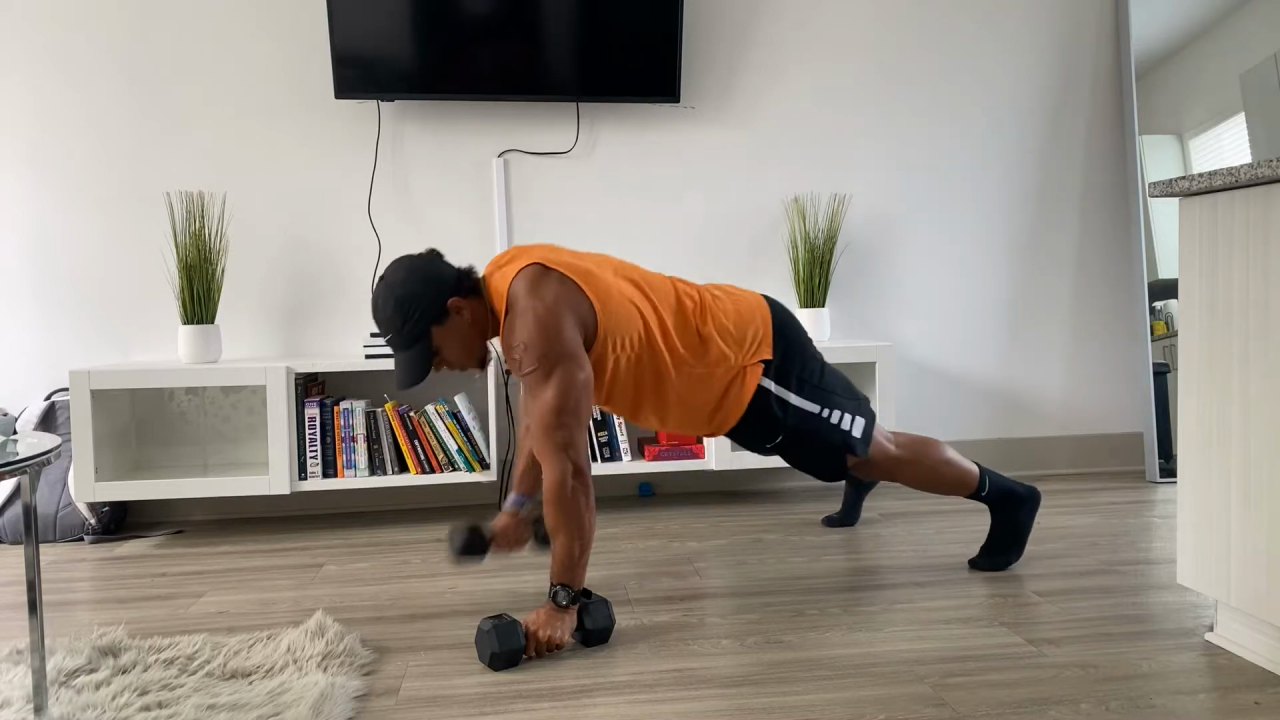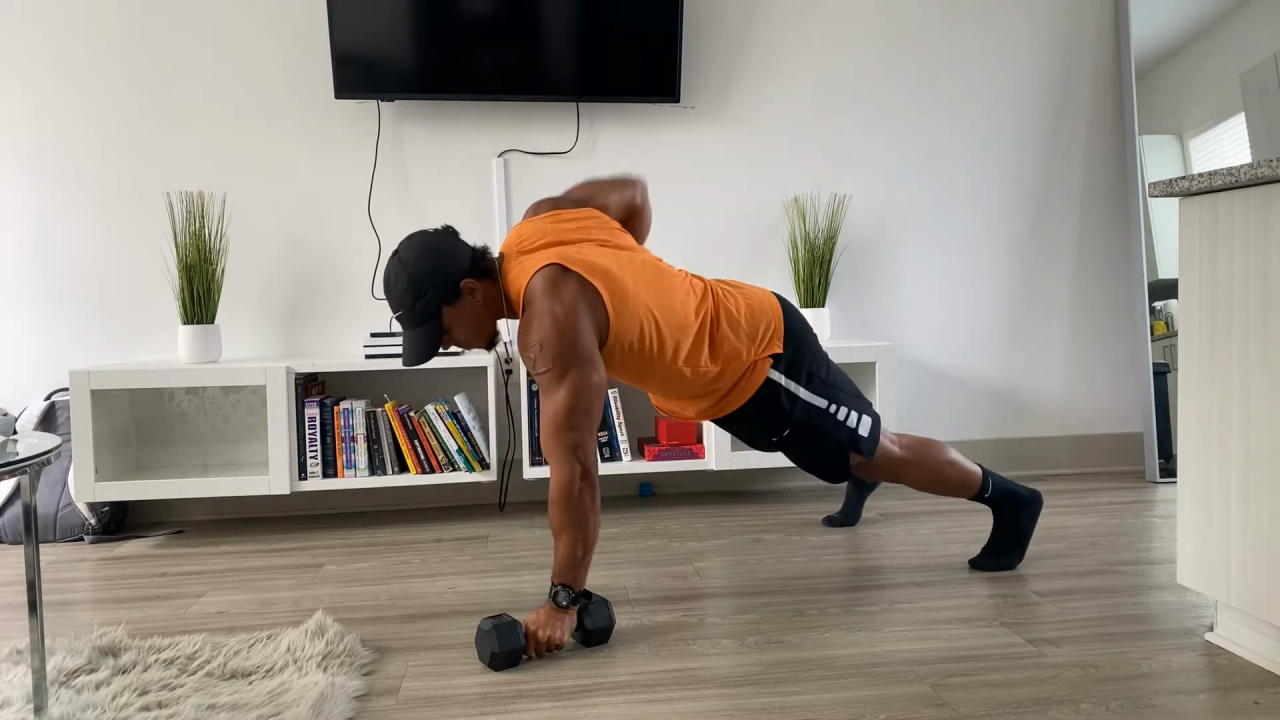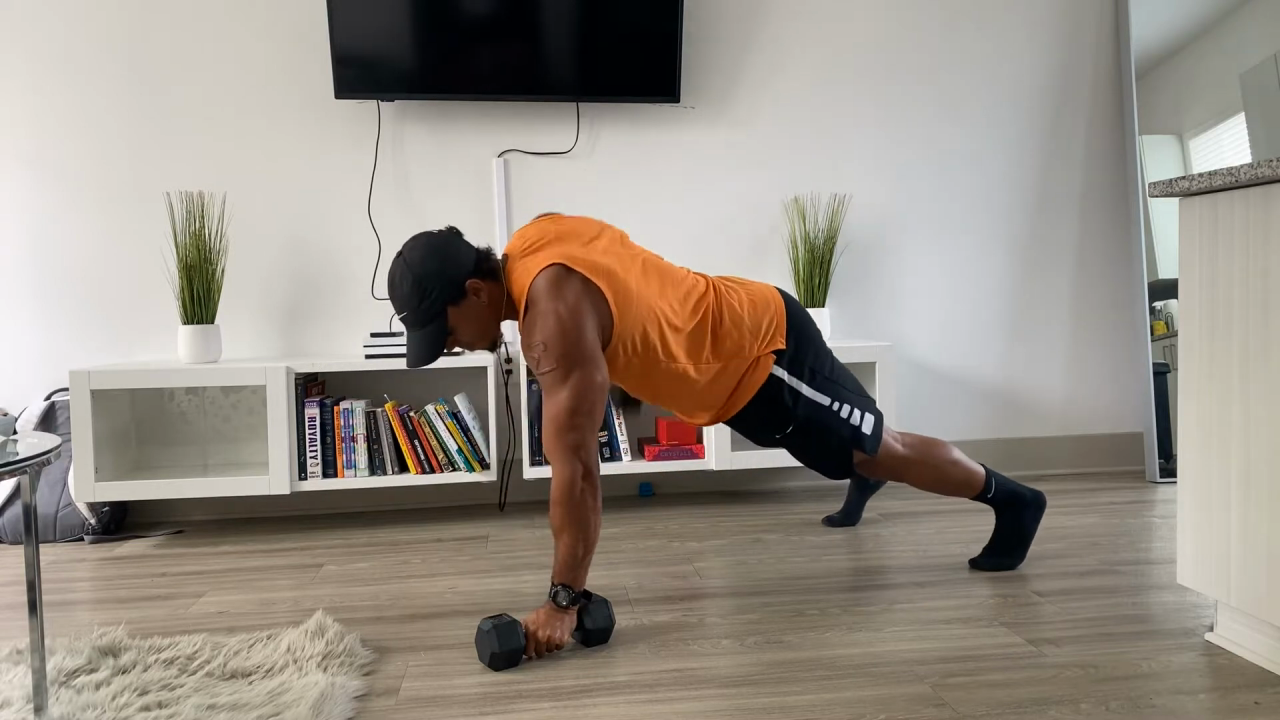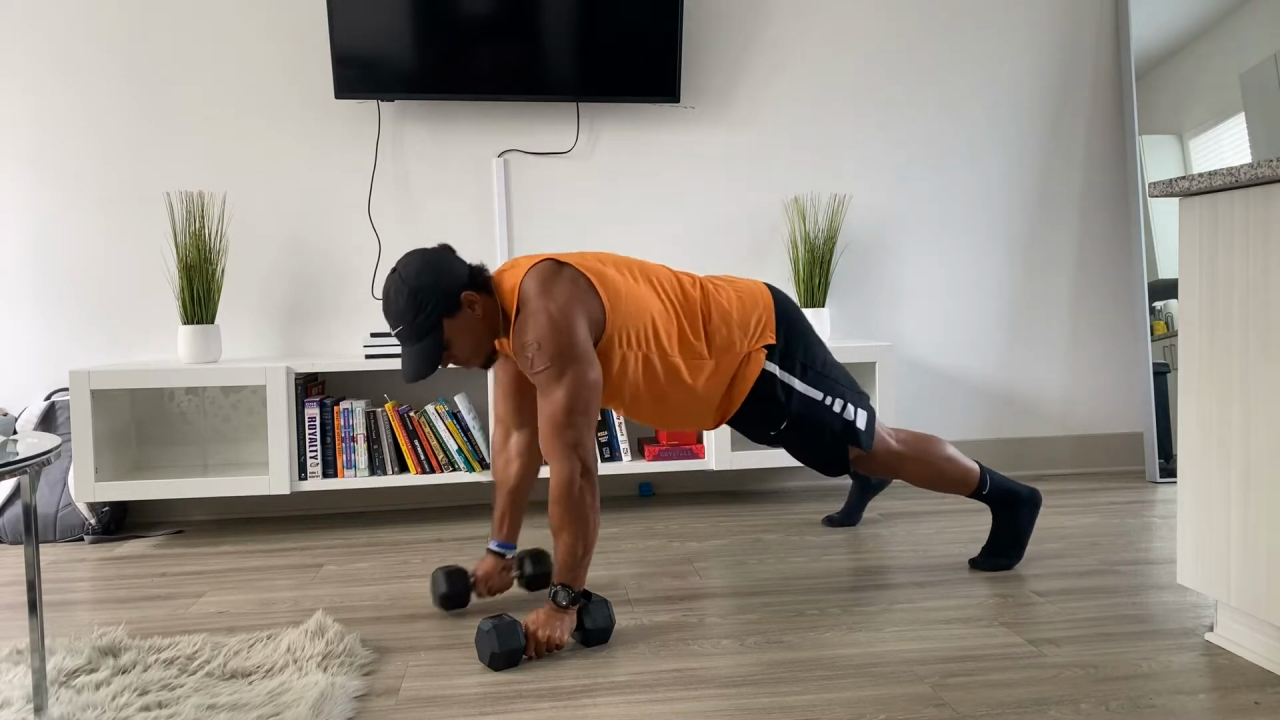
dt=0.3s
person 1, frame 1
left shoulder: (534, 317)
right shoulder: (506, 280)
left elbow: (568, 469)
right elbow: (538, 400)
left wrist: (563, 602)
right wrist: (517, 504)
left hip: (752, 363)
right hip: (727, 343)
left knee: (875, 451)
left ankle: (1008, 497)
right ankle: (859, 482)
person 1, frame 2
left shoulder: (550, 315)
right shoulder: (535, 225)
left elbow: (573, 470)
right elbow: (633, 191)
left wrist: (563, 602)
left hip: (761, 358)
right hip: (737, 330)
left knee: (877, 453)
left ankle: (1009, 500)
right ankle: (864, 482)
person 1, frame 3
left shoulder: (552, 313)
right shoulder: (532, 237)
left elbow: (575, 471)
left wrist: (563, 601)
left hip: (765, 353)
right hip: (739, 332)
left knee: (879, 450)
left ankle: (1013, 500)
right ankle: (866, 481)
person 1, frame 4
left shoulder: (544, 313)
right shoulder: (512, 298)
left elbow: (573, 466)
right elbow: (515, 434)
left wrist: (563, 601)
right wrist: (501, 548)
left hip: (758, 346)
right hip: (734, 348)
left knee: (872, 447)
left ankle: (1009, 498)
right ankle: (867, 478)
